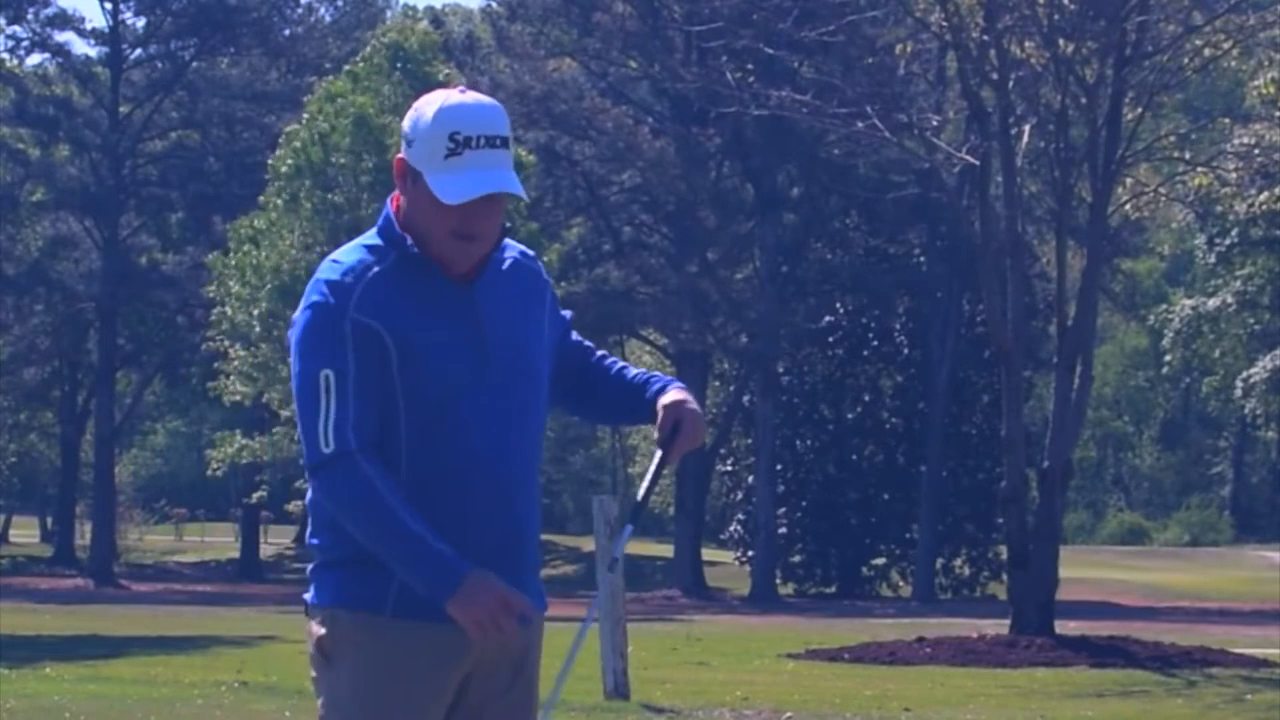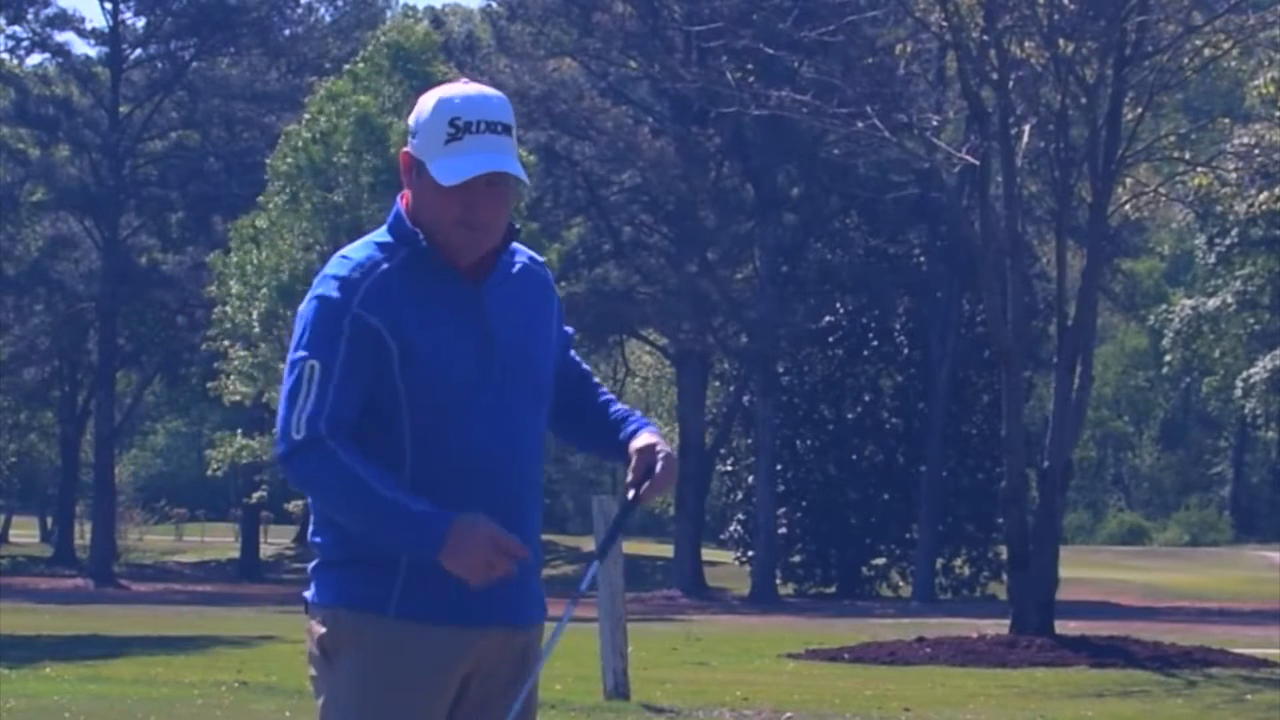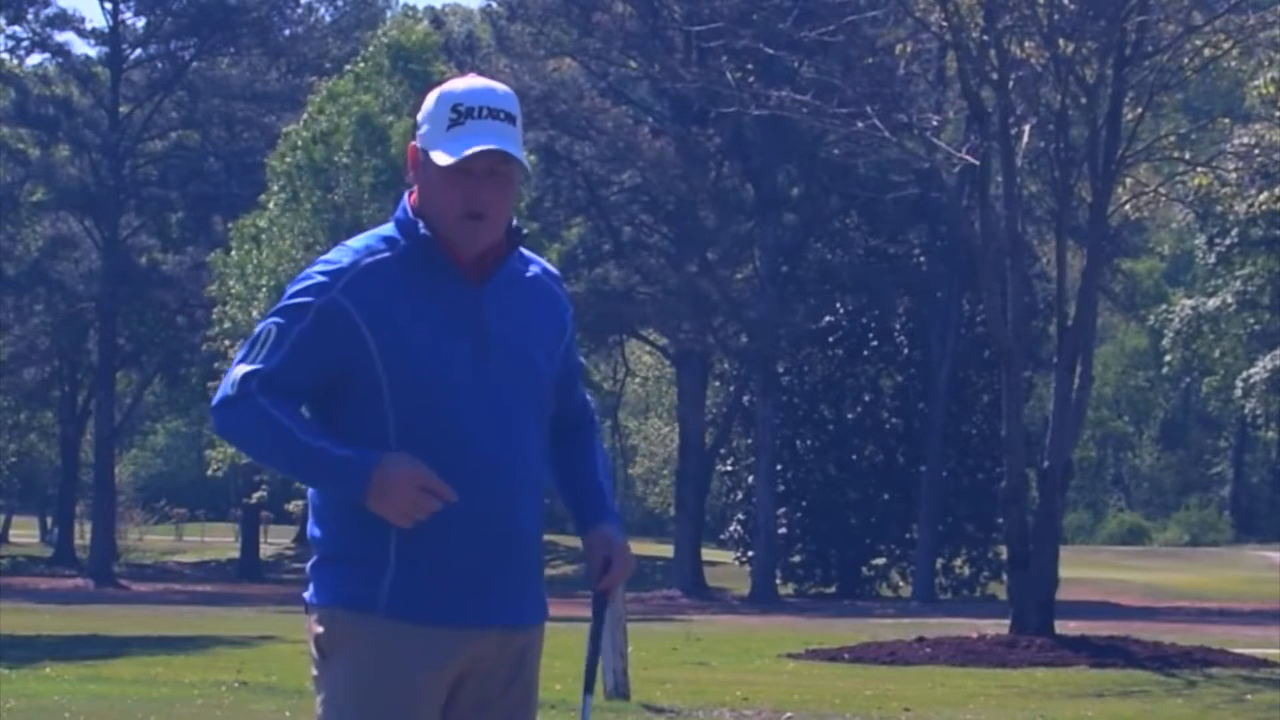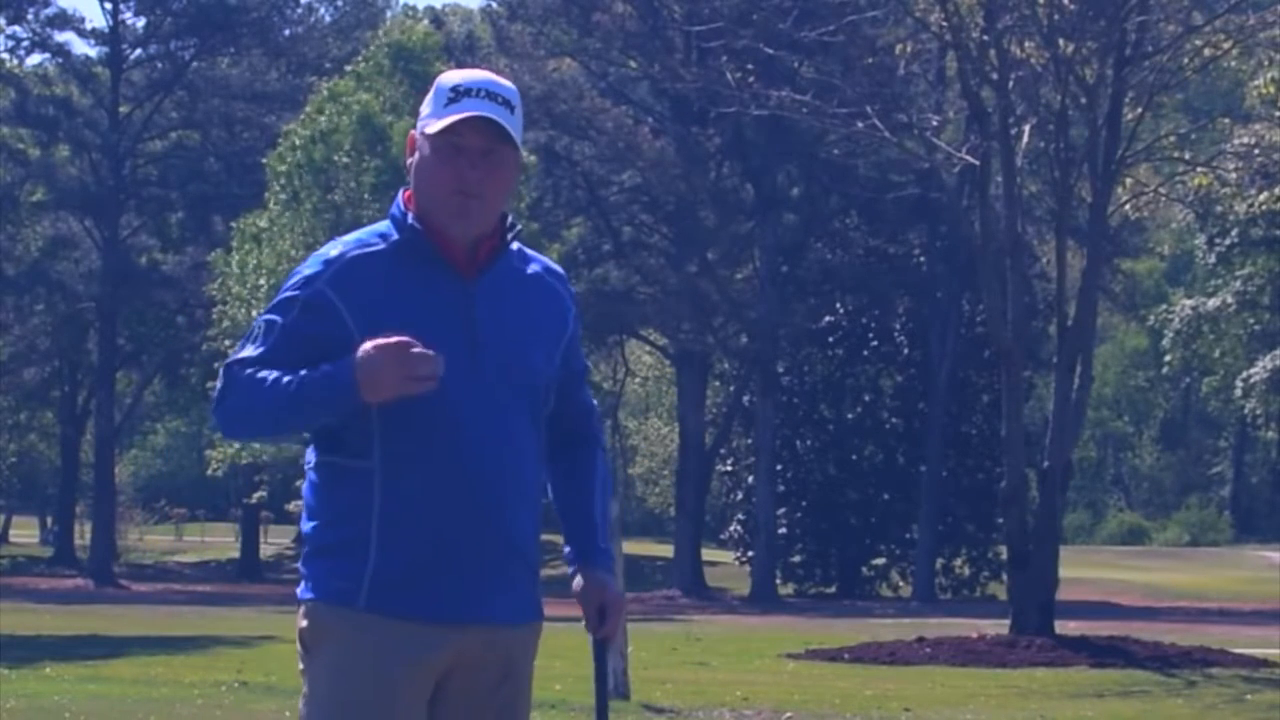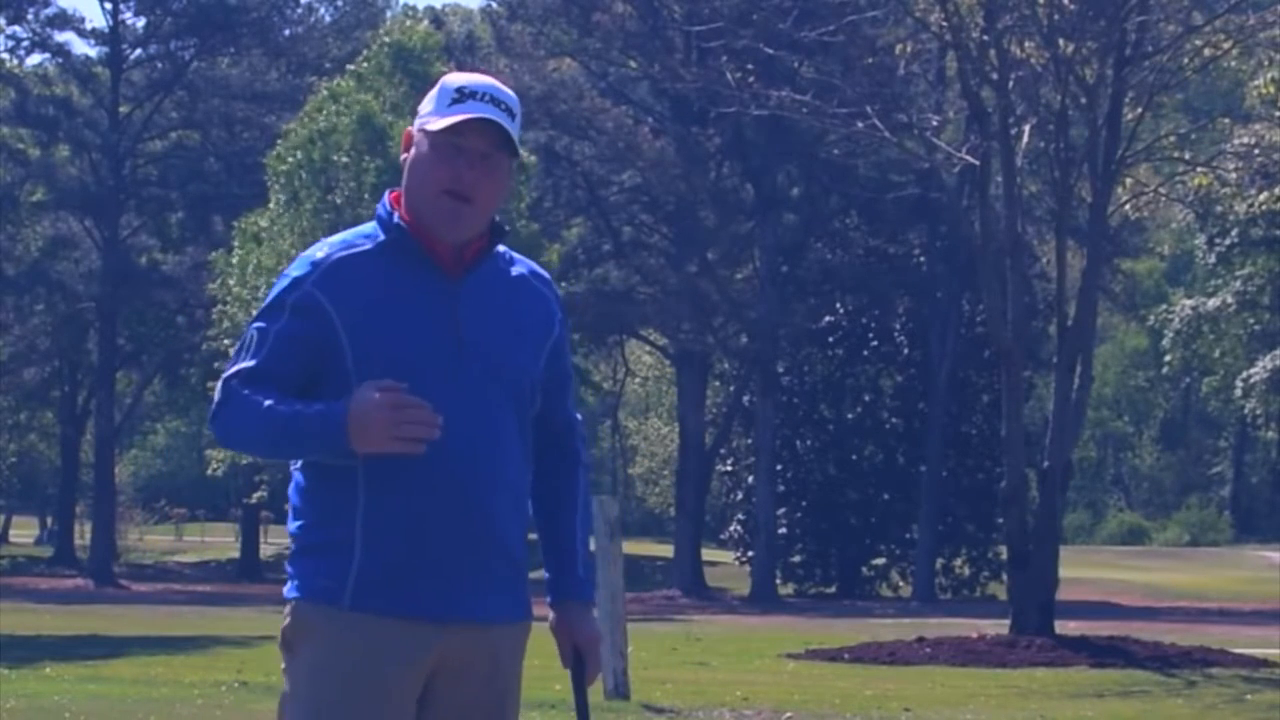
dt=0.3s
person 1, frame 1
left shoulder: (524, 277)
right shoulder: (347, 296)
left elbow: (572, 366)
right elbow: (339, 465)
left wrist: (660, 390)
right wrist: (451, 581)
left hip: (506, 610)
right hip: (380, 614)
person 1, frame 2
left shoulder: (529, 281)
right shoulder: (356, 291)
left elbow: (567, 390)
right elbow: (307, 446)
left wrist: (633, 433)
right wrist: (436, 533)
left hip: (507, 614)
right hip: (383, 616)
person 1, frame 3
left shoulder: (542, 291)
right shoulder: (350, 284)
left elbow: (569, 419)
right elbow: (242, 404)
left wrist: (597, 515)
right wrist: (360, 475)
left hip: (510, 617)
right hip: (379, 616)
person 1, frame 4
left shoulder: (546, 292)
right shoulder: (341, 276)
left elbow: (576, 434)
right elbow: (237, 399)
left wrist: (592, 557)
right wrist: (347, 386)
left hip: (504, 616)
right hip: (367, 610)
person 1, frame 5
left shoulder: (533, 296)
right shoulder: (328, 277)
left elbow: (558, 453)
right elbow: (233, 409)
left wrist: (572, 592)
right wrist: (341, 426)
left hip: (491, 615)
right hip: (352, 611)
